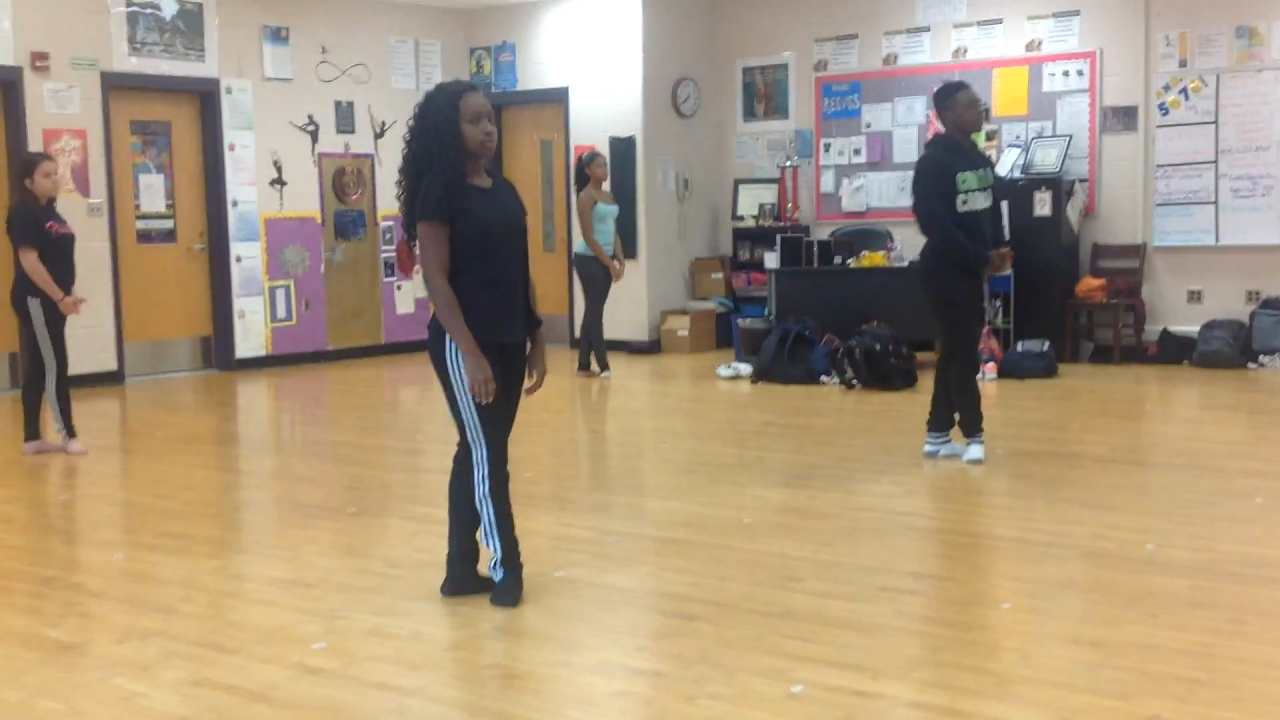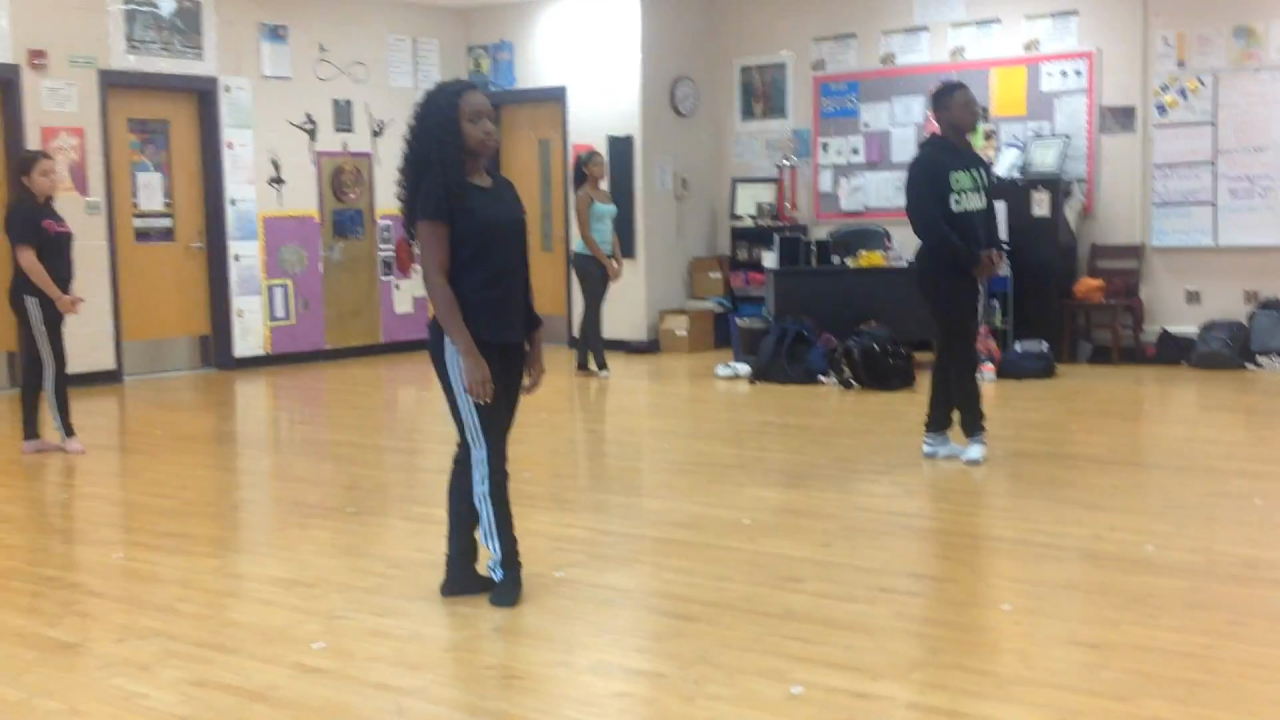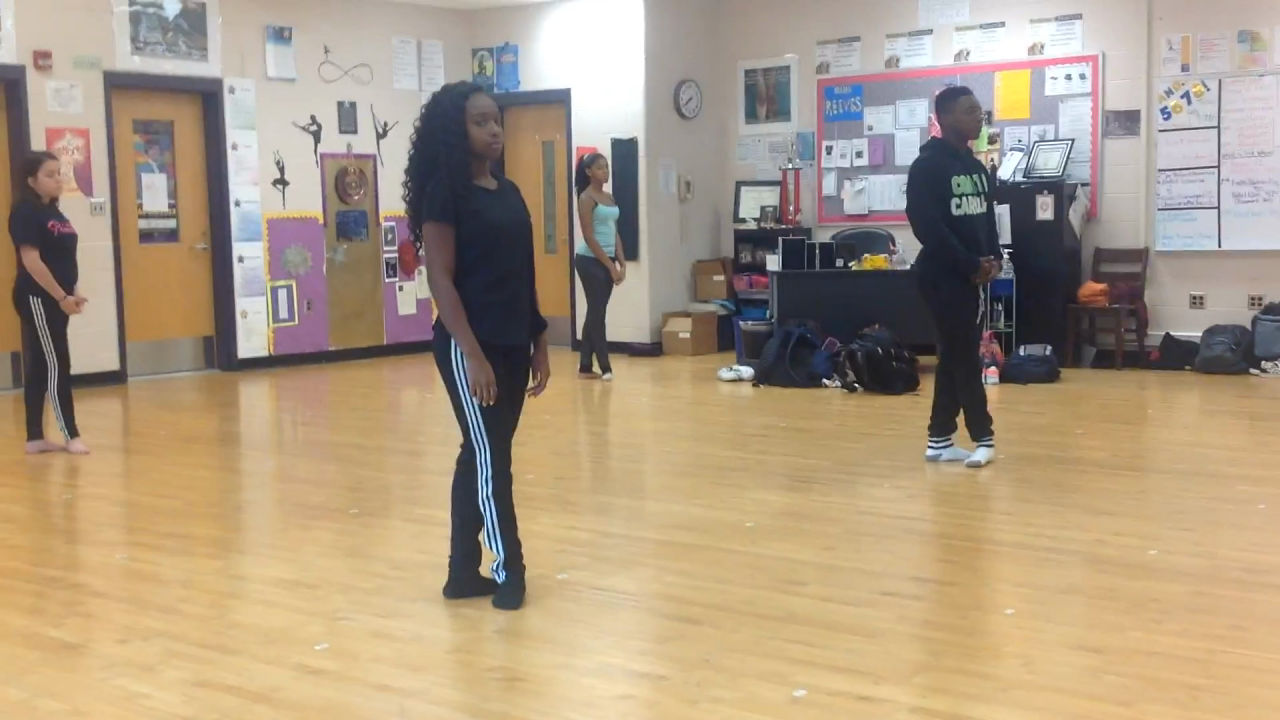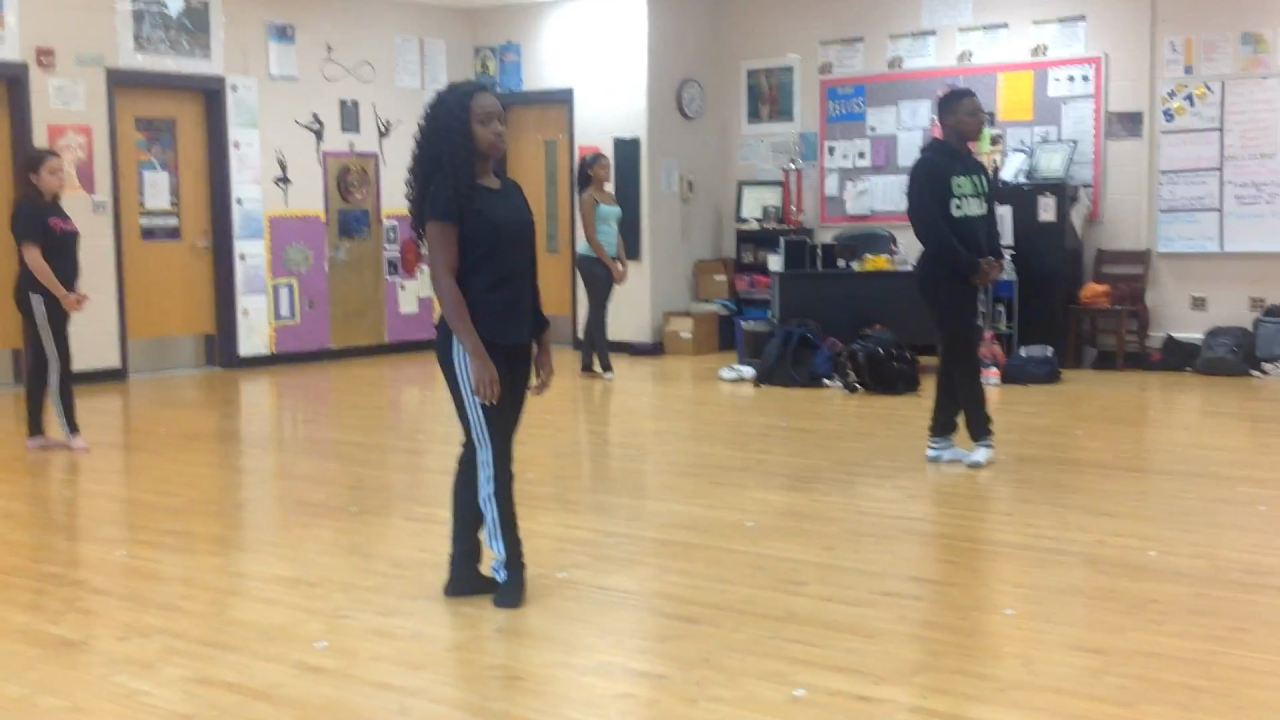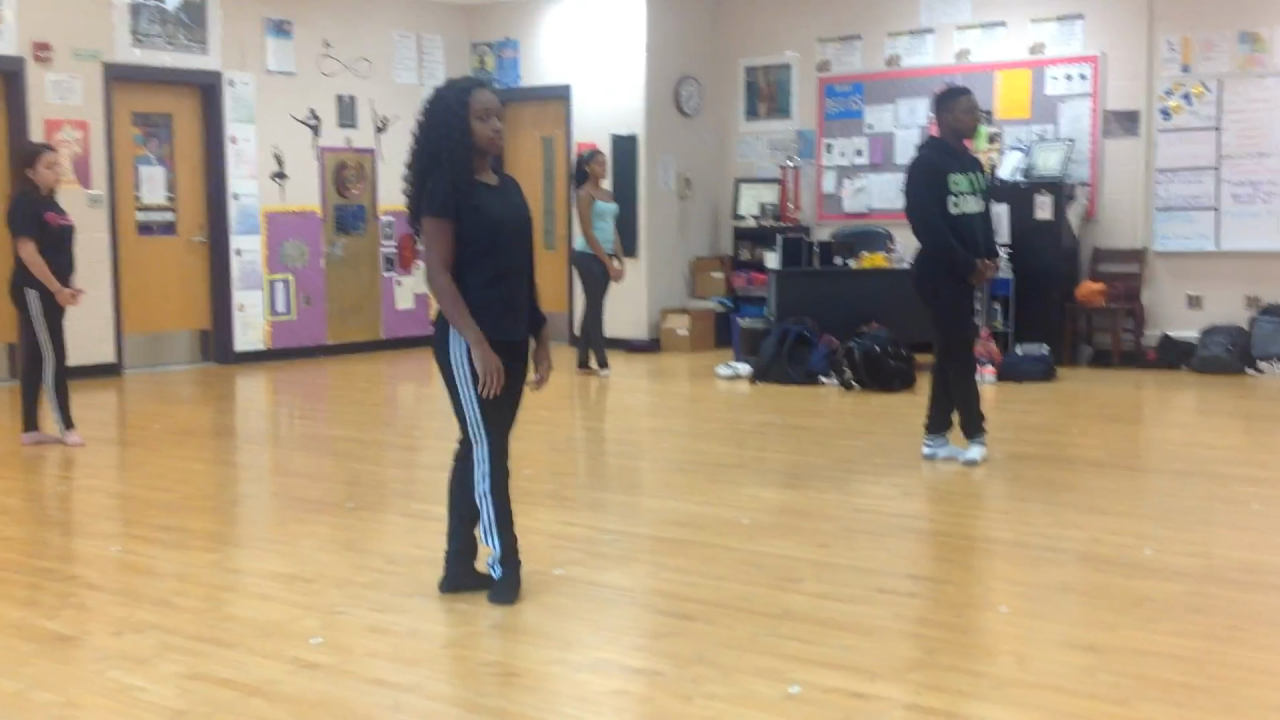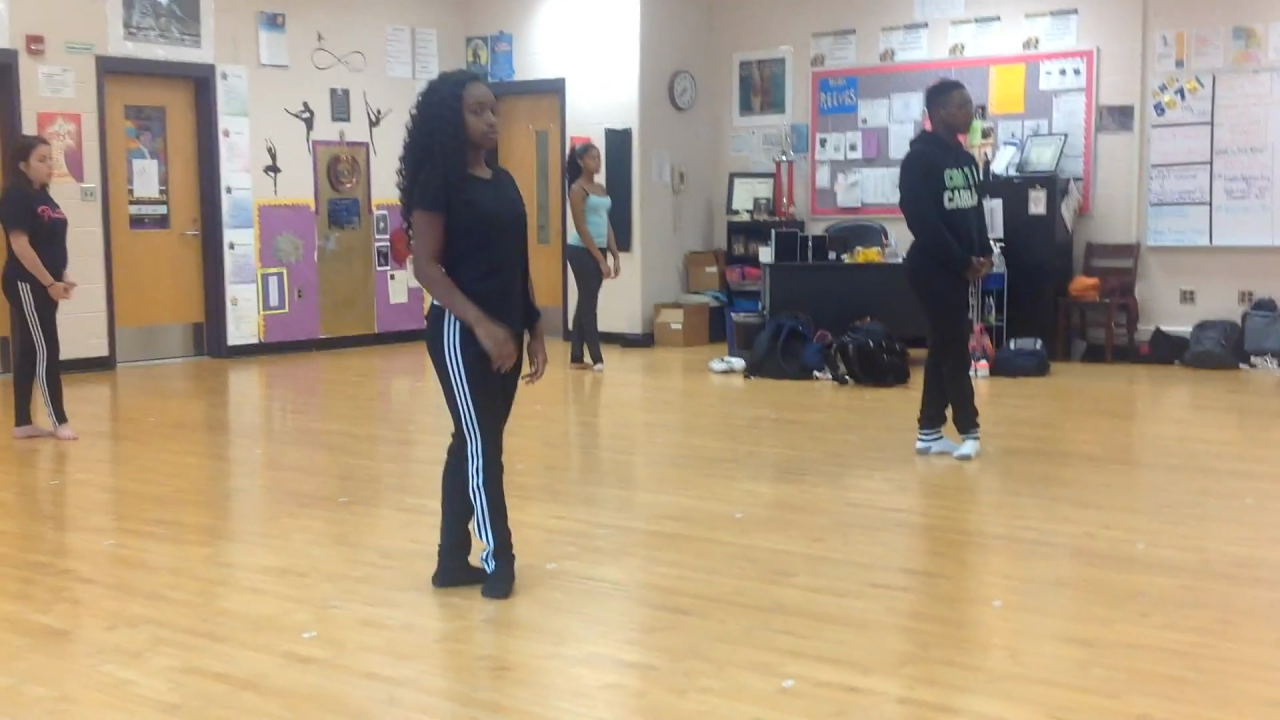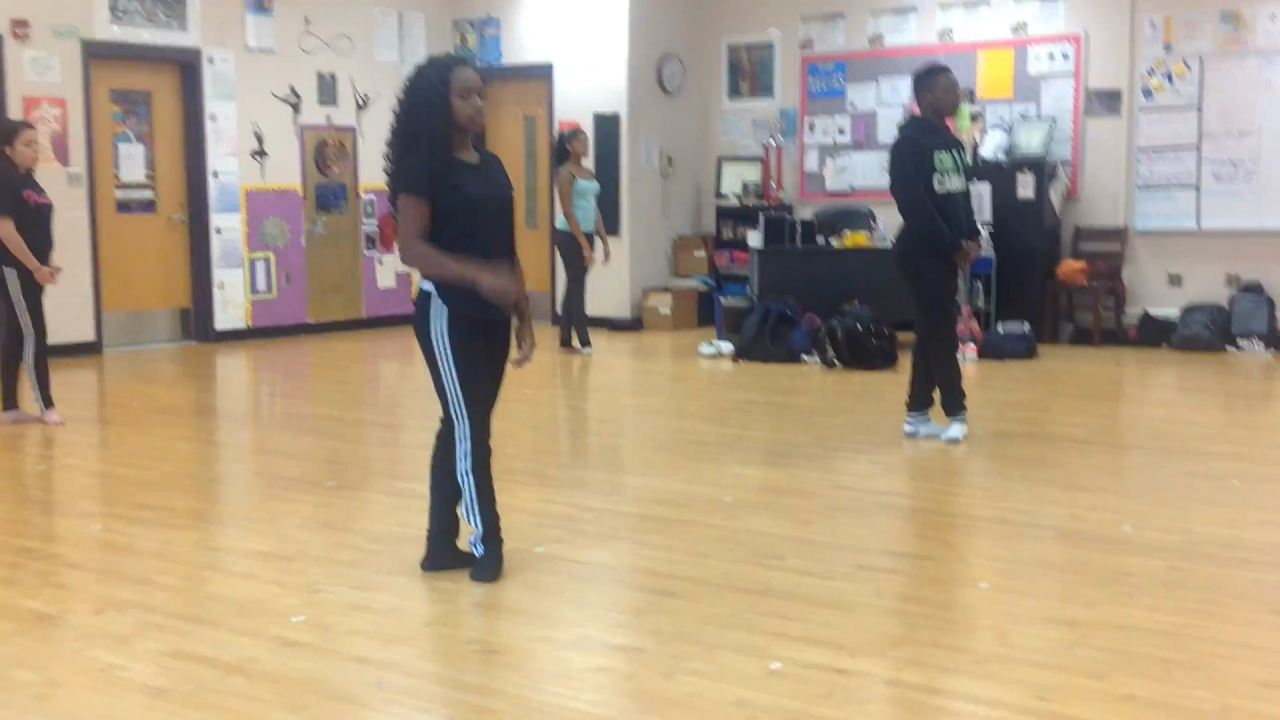
dt=0.1s
person 1, frame 1
left shoulder: (504, 190)
right shoulder: (439, 192)
right elbow: (436, 277)
left wrist: (535, 340)
right wrist: (470, 352)
left hip: (509, 340)
right hip: (465, 342)
left knee: (479, 452)
right knee: (487, 453)
left ankle: (461, 569)
right ankle: (505, 568)
person 1, frame 2
left shoulder: (504, 189)
right shoulder: (439, 191)
right elbow: (435, 277)
left wrist: (533, 340)
right wrist: (468, 353)
left hip: (508, 340)
right hip: (465, 341)
left knee: (478, 452)
right knee: (486, 453)
left ankle: (461, 569)
right ankle: (504, 568)
person 1, frame 3
left shoulder: (508, 191)
right shoulder: (445, 192)
right elbow: (440, 279)
left wrist: (539, 343)
right wrist: (473, 354)
left hip: (512, 342)
right hip: (470, 343)
left knee: (482, 454)
right knee: (490, 455)
left ankle: (464, 571)
right ankle: (508, 570)
person 1, frame 4
left shoulder: (511, 190)
right shoulder: (448, 191)
right elbow: (443, 278)
left wrist: (541, 342)
right wrist: (476, 353)
left hip: (514, 341)
right hip: (473, 342)
left knee: (484, 453)
right knee: (491, 454)
left ankle: (464, 570)
right ankle: (508, 569)
person 1, frame 5
left shoulder: (509, 187)
right shoulder: (445, 188)
right elbow: (439, 275)
left wrist: (540, 337)
right wrist: (476, 345)
left hip: (511, 337)
right hip: (468, 337)
left knee: (479, 449)
right knee: (487, 451)
left ankle: (459, 565)
right ankle: (504, 565)
person 1, frame 6
left shoulder: (503, 181)
right shoulder: (438, 181)
right elbow: (426, 266)
left wrist: (534, 330)
right wrist: (480, 325)
left hip: (505, 330)
right hip: (461, 331)
left knee: (474, 443)
right knee: (481, 445)
left ankle: (453, 560)
right ankle: (497, 560)
person 1, frame 7
left shoulder: (491, 164)
right shoulder: (424, 164)
right elbow: (411, 248)
left wrist: (523, 314)
right wrist: (479, 276)
left hip: (492, 314)
right hip: (448, 311)
left knee: (463, 427)
right knee: (469, 429)
left ankle: (441, 543)
right ankle: (486, 543)
person 2, frame 1
left shoulder: (981, 160)
right shoulder: (933, 163)
left elbow: (991, 211)
right elbow: (933, 223)
left wrist: (999, 248)
right wrist: (980, 258)
left hip: (971, 270)
right hip: (947, 270)
left knee: (957, 351)
right knee: (963, 352)
left ankle: (939, 434)
right ankle: (972, 434)
person 2, frame 2
left shoulder: (976, 161)
right shoulder: (927, 163)
left elbow: (986, 213)
right elbow: (926, 223)
left wrist: (991, 250)
right wrist: (972, 258)
left hip: (966, 271)
right hip: (942, 270)
left knee: (953, 351)
right knee: (961, 352)
left ankle: (936, 434)
right ankle: (974, 433)
person 2, frame 3
left shoulder: (977, 167)
right shoulder: (928, 165)
left elbow: (987, 216)
right elbow: (927, 226)
left wrist: (992, 257)
right wrist: (970, 264)
left hip: (969, 275)
right hip: (943, 274)
left knee: (955, 355)
right knee: (965, 355)
left ankle: (940, 438)
right ankle: (982, 438)
person 2, frame 4
left shoulder: (977, 168)
right shoulder: (929, 167)
left elbow: (987, 218)
right elbow: (928, 227)
left wrist: (992, 259)
right wrist: (971, 266)
left hip: (969, 276)
right hip: (943, 276)
left knee: (956, 356)
right knee: (964, 356)
left ankle: (941, 439)
right ankle: (981, 438)
person 2, frame 5
left shoulder: (972, 164)
right shoulder: (926, 164)
left elbow: (982, 216)
right elbow: (926, 225)
left wrist: (989, 257)
right wrist: (967, 265)
left hip: (965, 274)
right hip: (940, 273)
left knee: (952, 353)
right knee: (960, 353)
left ankle: (936, 436)
right ankle: (975, 435)
person 2, frame 6
left shoulder: (966, 159)
right shoulder: (920, 158)
left elbow: (975, 211)
right elbow: (921, 219)
left wrist: (983, 253)
right wrist: (963, 261)
left hip: (959, 269)
right hip: (934, 268)
left knee: (945, 348)
right knee: (954, 348)
left ankle: (930, 431)
right ankle: (968, 430)
person 2, frame 7
left shoulder: (952, 142)
right shoulder: (909, 142)
left elbow: (961, 194)
right elbow: (913, 203)
left wrist: (970, 237)
right wrist: (952, 245)
left hip: (946, 252)
right hip: (923, 251)
left knee: (933, 331)
right knee: (942, 332)
left ankle: (918, 414)
right ankle: (955, 413)
person 3, frame 1
left shoulder: (51, 213)
right shoulder: (23, 213)
right elbow: (29, 262)
left wrist: (68, 294)
right wrist: (59, 297)
left hip: (52, 301)
right hip: (36, 300)
left knee: (38, 367)
right knee: (54, 366)
left ankle: (33, 438)
right ankle: (68, 436)
person 3, frame 2
left shoulder: (48, 211)
right shoulder: (21, 212)
right elbow: (27, 260)
left wrist: (66, 293)
right wrist: (57, 296)
left hip: (50, 299)
right hip: (33, 299)
left knee: (35, 366)
right knee: (52, 365)
left ankle: (31, 437)
right ankle: (66, 434)
person 3, frame 3
left shoulder: (54, 212)
right shoulder: (26, 212)
right elbow: (31, 260)
left wrist: (72, 294)
right wrist: (61, 297)
left hip: (54, 300)
right hip: (38, 300)
left knee: (40, 367)
right knee: (57, 366)
left ankle: (35, 438)
right ankle: (70, 435)
person 3, frame 4
left shoulder: (56, 209)
right shoulder: (28, 209)
right elbow: (32, 258)
left wrist: (73, 291)
right wrist: (62, 294)
left hip: (56, 297)
right hip: (39, 297)
left knee: (41, 364)
right knee: (57, 363)
left ankle: (36, 434)
right ankle: (71, 432)
person 3, frame 5
left shoulder: (51, 204)
right shoulder: (23, 204)
right elbow: (27, 252)
left wrist: (68, 285)
right wrist: (56, 289)
left hip: (51, 292)
right hip: (34, 292)
left knee: (36, 359)
right knee: (52, 358)
left ankle: (30, 429)
right ankle: (65, 428)
person 3, frame 6
left shoulder: (44, 198)
left wrist: (61, 279)
right wrist: (49, 282)
left hip: (44, 286)
right hip: (27, 285)
left knee: (29, 353)
right knee: (46, 352)
right ankle: (58, 422)
person 3, frame 7
left shoulder: (30, 183)
left wrist: (48, 264)
right wrist: (35, 267)
left hip: (30, 271)
right knee: (33, 336)
right ankle: (45, 406)
person 4, frame 1
left shoulder: (608, 196)
right shoulder: (585, 197)
left elbow: (613, 231)
right elbow: (588, 235)
left wrist: (620, 261)
right wrist: (610, 264)
left hip: (604, 259)
right hip: (589, 259)
left knee: (593, 312)
right knee: (594, 311)
left ankle: (584, 365)
right ankle: (603, 365)
person 4, frame 2
left shoulder: (606, 195)
right shoulder: (583, 196)
left elbow: (611, 230)
right elbow: (586, 235)
left wrist: (617, 260)
right wrist: (607, 263)
left hip: (603, 258)
right hip: (587, 258)
left knee: (592, 311)
right knee: (593, 310)
left ankle: (583, 364)
right ankle: (601, 364)
person 4, frame 3
left shoulder: (609, 197)
right shoulder: (586, 198)
left elbow: (614, 233)
right elbow: (589, 237)
left wrist: (621, 263)
right wrist: (610, 266)
left hip: (606, 260)
right hip: (590, 260)
left knee: (595, 313)
right knee: (597, 313)
left ankle: (586, 367)
right ankle: (605, 367)
person 4, frame 4
left shoulder: (611, 197)
right shoulder: (588, 198)
right elbow: (591, 236)
left wrist: (623, 263)
right wrist: (612, 265)
left hip: (608, 260)
right hip: (592, 259)
left knee: (596, 312)
right knee: (598, 312)
left ankle: (587, 366)
right ankle: (605, 366)
person 4, frame 5
left shoulder: (608, 194)
right shoulder: (584, 194)
right elbow: (587, 232)
left wrist: (619, 259)
right wrist: (608, 262)
left hip: (604, 256)
right hip: (588, 256)
left knee: (593, 309)
right knee: (595, 309)
left ankle: (584, 362)
right ankle: (602, 363)
person 4, frame 6
left shoulder: (601, 188)
right shoulder: (577, 189)
right elbow: (581, 227)
left wrist: (615, 255)
right wrist: (600, 259)
left hip: (598, 250)
right hip: (582, 251)
left knee: (586, 304)
right knee: (589, 304)
left ankle: (577, 357)
right ankle: (596, 358)
person 4, frame 7
left shoulder: (589, 173)
right shoulder: (565, 173)
right elbow: (568, 211)
left wrist: (604, 240)
right wrist: (584, 245)
left hip: (586, 234)
right hip: (570, 235)
left knee: (574, 287)
right knee: (577, 288)
left ankle: (565, 341)
right ankle: (584, 342)
